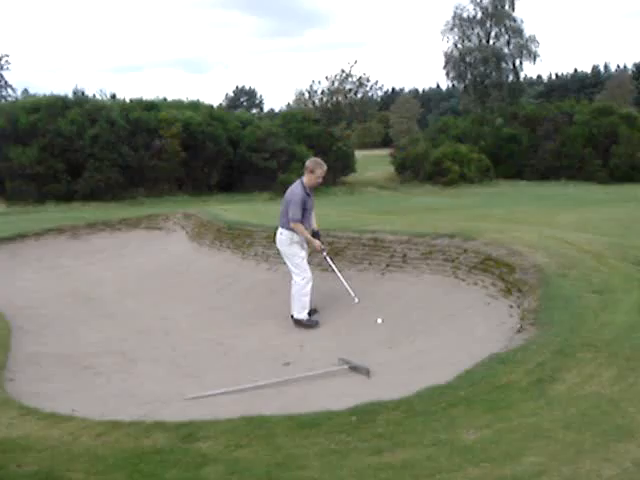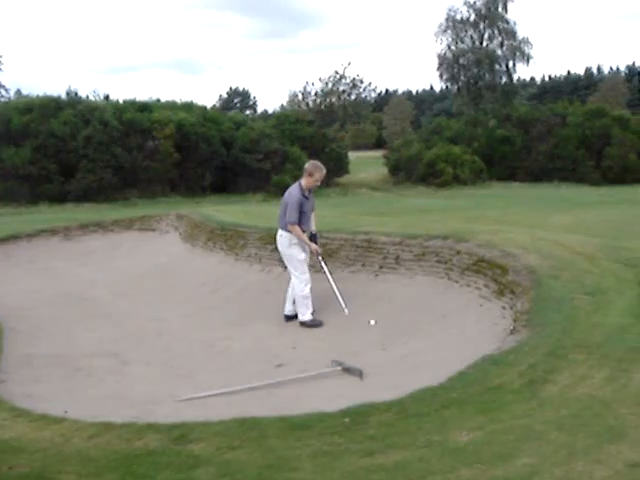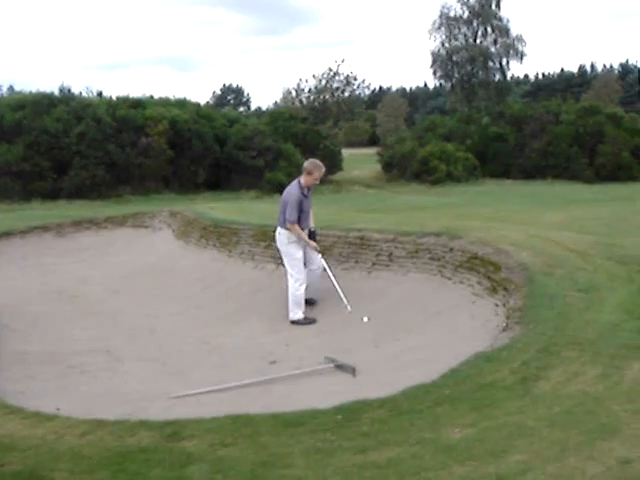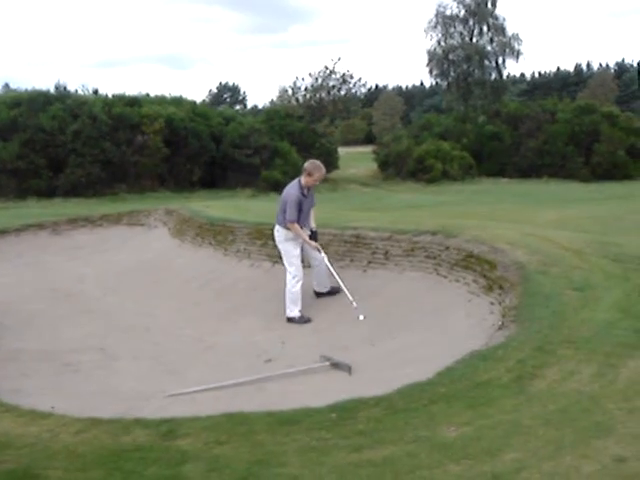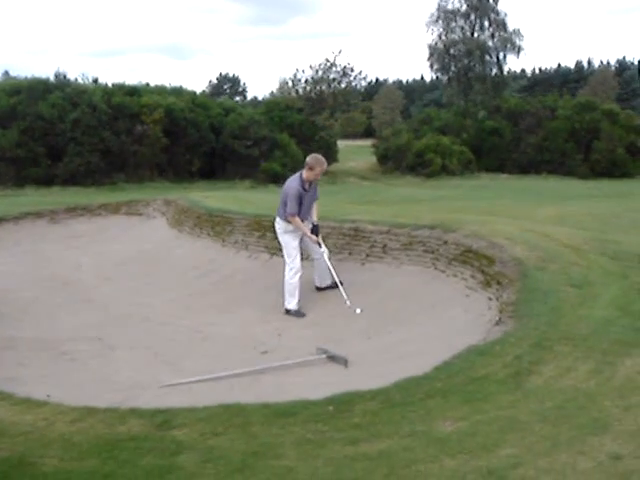
dt=0.2s
person 1, frame 1
left shoulder: (309, 189)
right shoulder: (297, 193)
left elbow: (310, 211)
right elbow: (294, 224)
left wrist: (315, 230)
right wrist: (312, 240)
left hip: (298, 237)
right hip: (288, 238)
left knee: (299, 275)
right knee: (304, 276)
left ankle: (298, 309)
right ankle: (301, 316)
person 1, frame 2
left shoulder: (309, 190)
right shoulder: (294, 196)
left elbow: (311, 211)
right elbow: (291, 226)
left wrist: (313, 232)
right wrist: (309, 244)
left hip: (301, 237)
right hip: (289, 239)
left knee: (298, 276)
right knee: (302, 278)
left ankle: (290, 311)
right ankle: (305, 317)
person 1, frame 3
left shoulder: (307, 187)
right shoulder: (293, 194)
right elbow: (291, 225)
left wrist: (312, 229)
right wrist: (308, 242)
left hip: (301, 232)
right hip: (288, 237)
left knee: (316, 266)
right knee: (298, 276)
left ankle: (300, 295)
right ankle: (296, 316)
person 1, frame 4
left shoulder: (309, 187)
right shoulder: (293, 194)
right elbow: (291, 224)
left wrist: (313, 229)
right wrist: (308, 241)
left hip: (303, 230)
right hip: (286, 235)
left knee: (319, 260)
right knee: (295, 274)
left ankle: (322, 288)
right ankle: (293, 313)
person 1, frame 5
left shoulder: (312, 181)
right shoulder: (293, 187)
left elbow: (314, 201)
right elbow: (291, 217)
left wrist: (314, 223)
right wrist: (308, 235)
left hip: (305, 222)
right hip: (287, 227)
left knee: (320, 253)
right knee: (294, 266)
left ankle: (323, 283)
right ankle: (290, 305)
